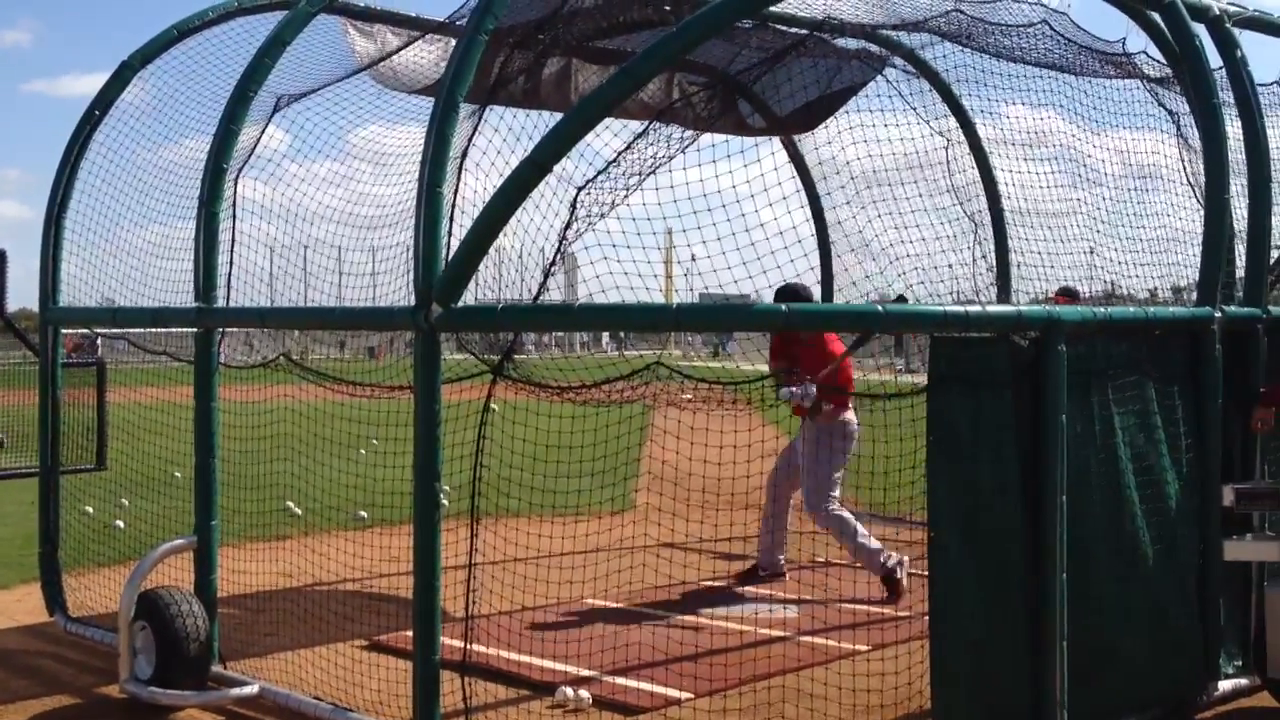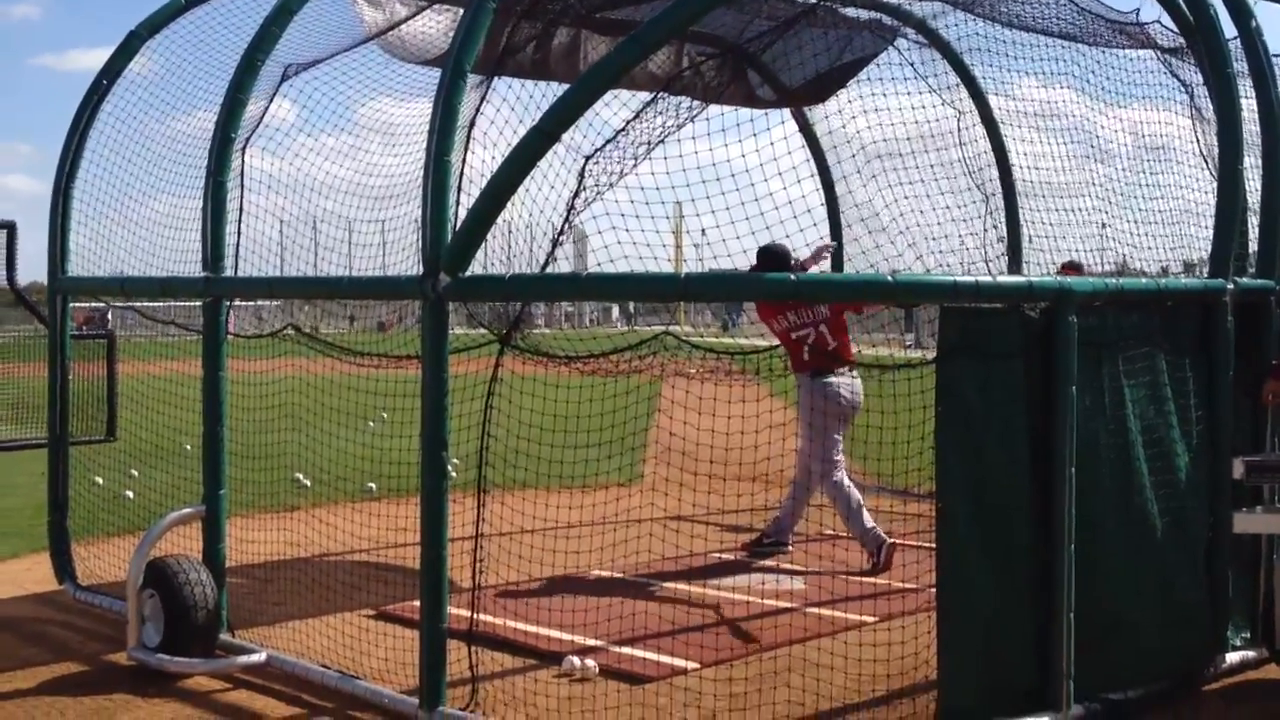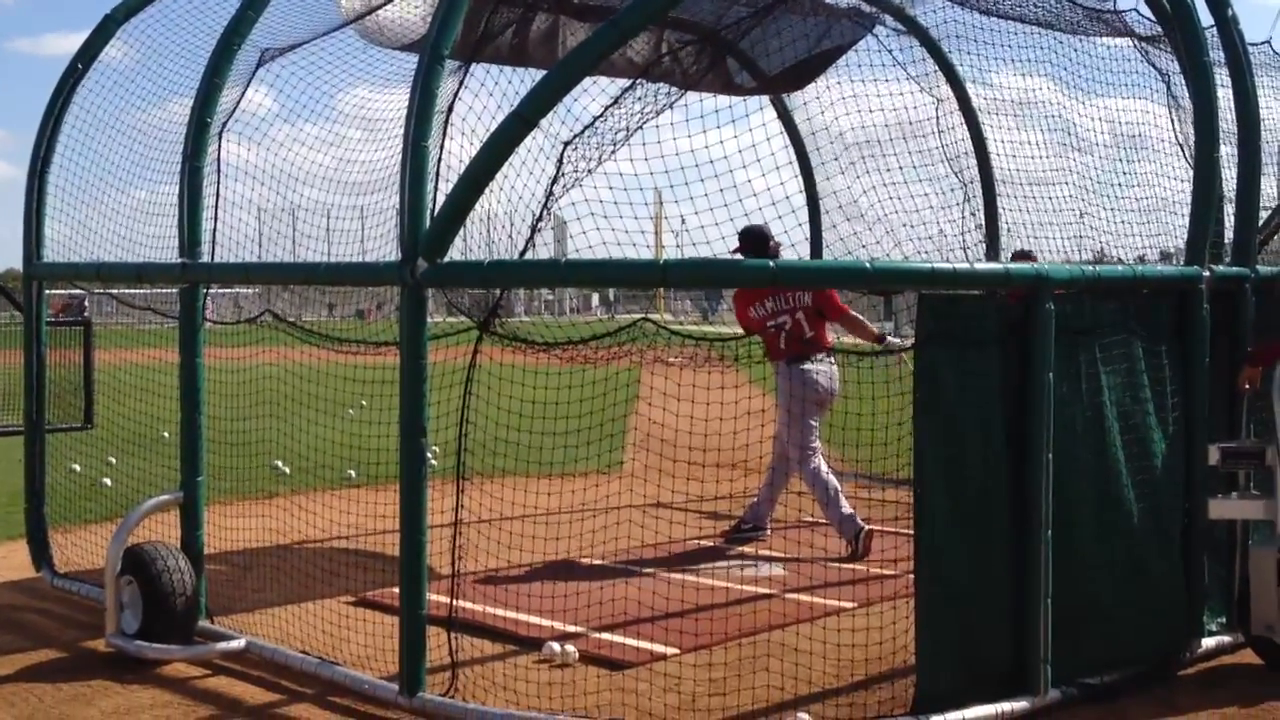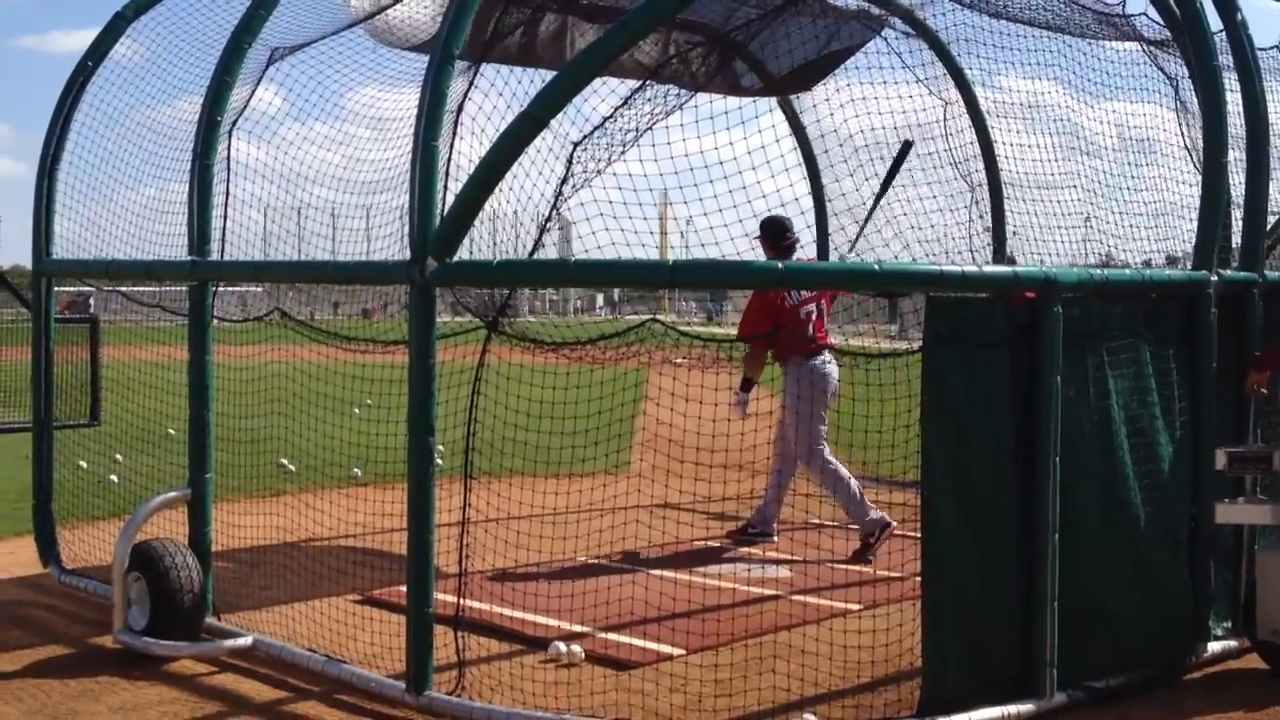
dt=0.5s
person 1, frame 1
left shoulder: (829, 353)
right shoulder: (786, 336)
left elbow: (827, 410)
right elbow: (779, 370)
right wrist: (793, 389)
left hip: (831, 426)
right hip: (812, 424)
left knee: (820, 504)
right knee: (778, 485)
left ankle: (887, 564)
right ankle: (771, 563)
person 1, frame 2
left shoulder: (767, 308)
left wrist: (804, 265)
left hip: (818, 389)
right hip: (849, 383)
left knee: (829, 471)
right knee: (809, 465)
left ankle: (874, 541)
right ankle: (778, 534)
person 1, frame 3
left shoulder: (744, 298)
right elbow: (846, 318)
right wrist: (883, 340)
left hip: (794, 376)
right hip: (825, 369)
left knee: (806, 458)
right knee: (784, 451)
left ankle: (853, 529)
right ankle: (756, 520)
person 1, frame 4
left shoulder: (768, 291)
left elbow: (758, 349)
right elbow: (831, 292)
left wrist: (745, 389)
left hip: (804, 372)
right hip: (819, 365)
left knee: (814, 456)
right knee: (785, 449)
left ankle: (873, 523)
right ankle: (763, 523)
